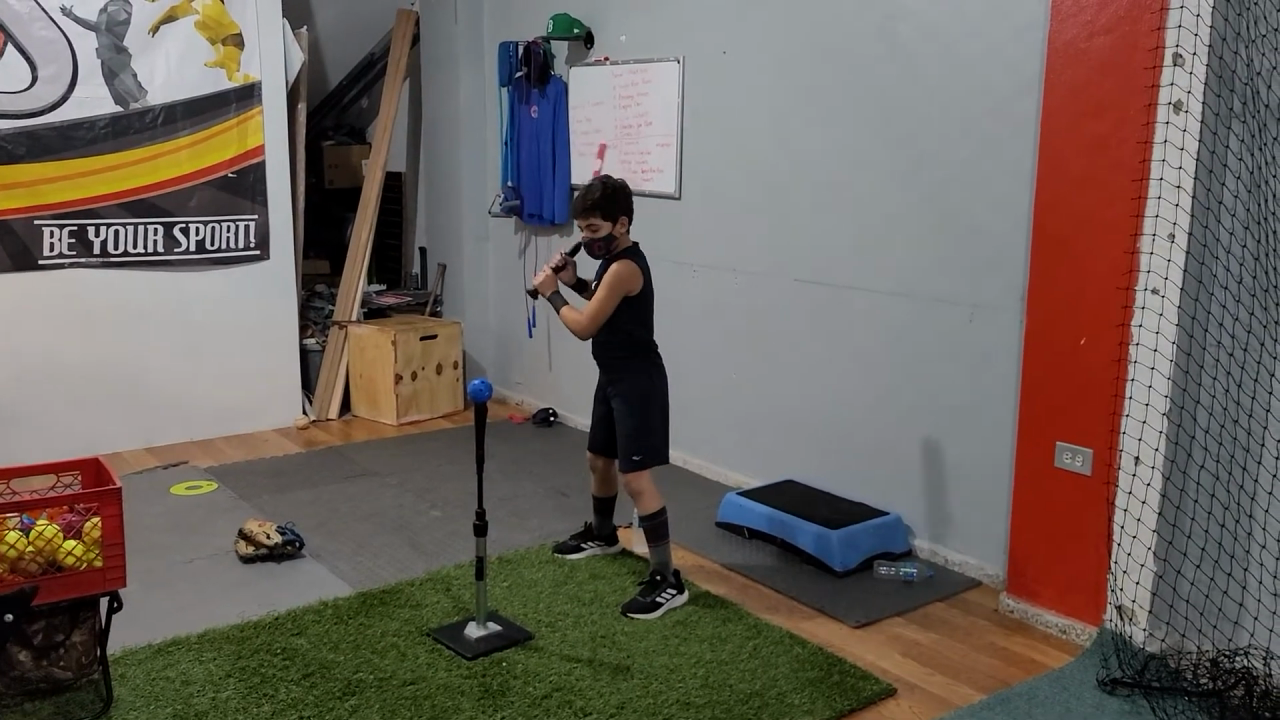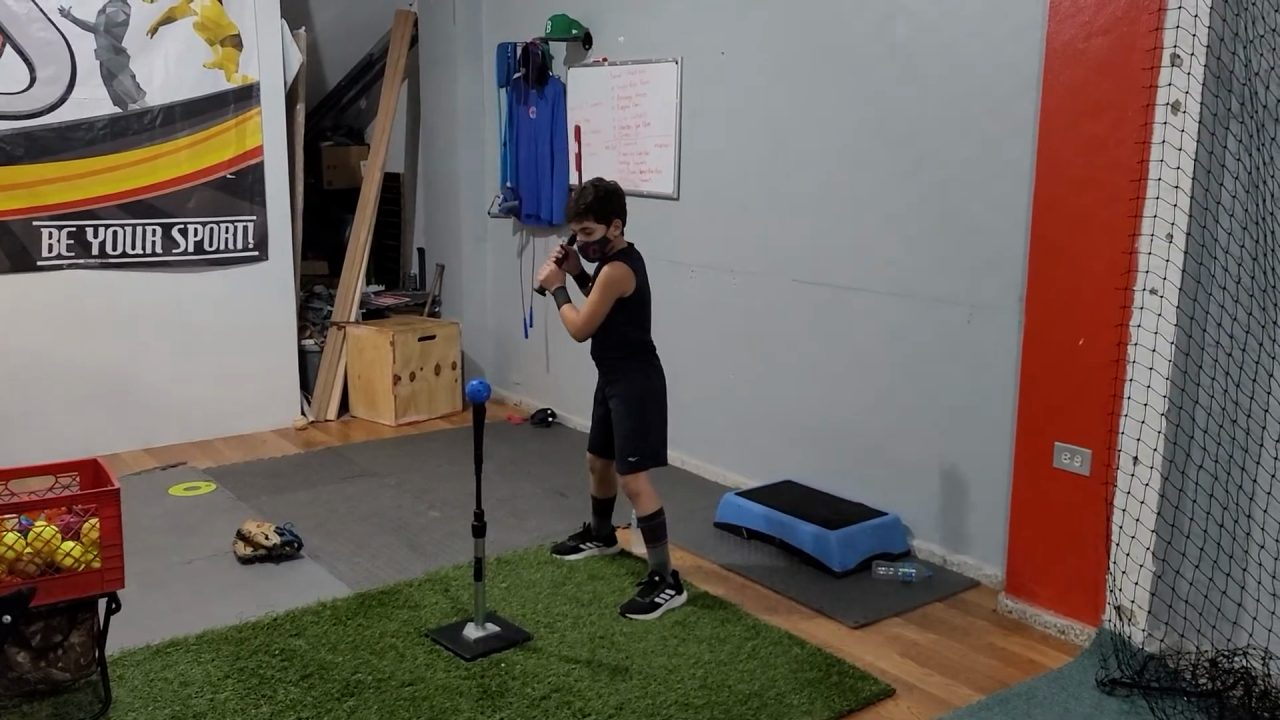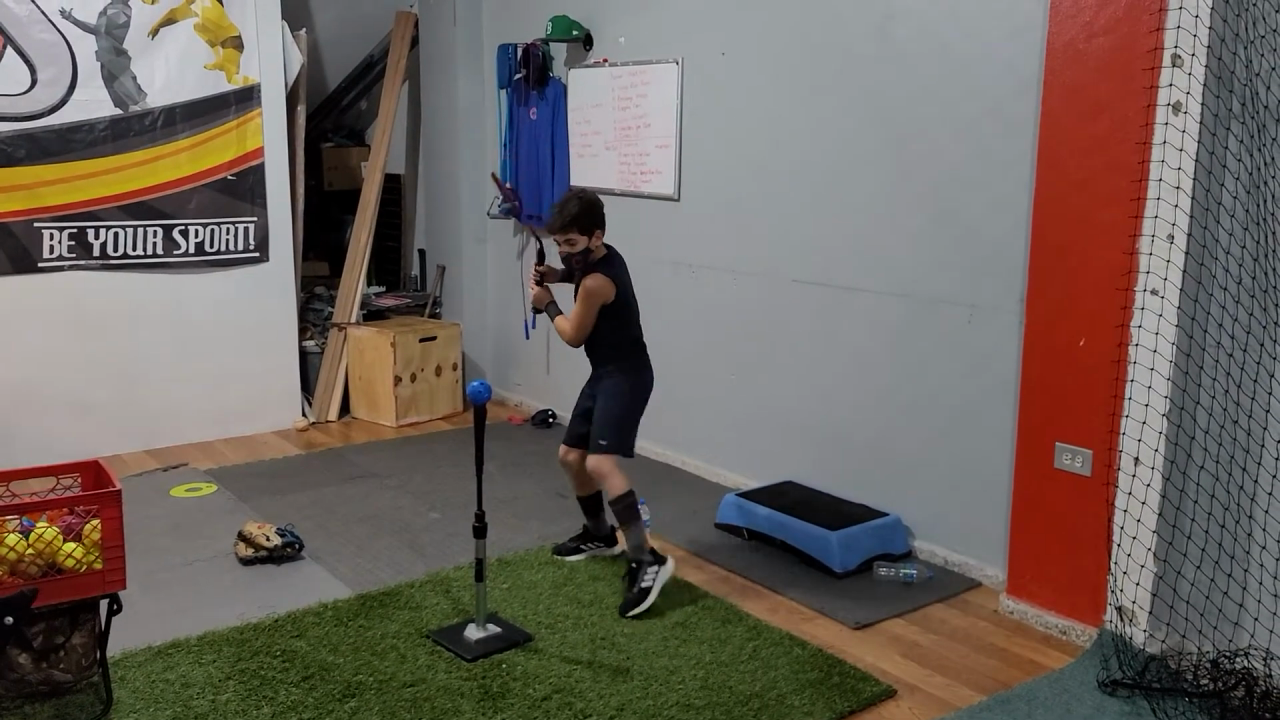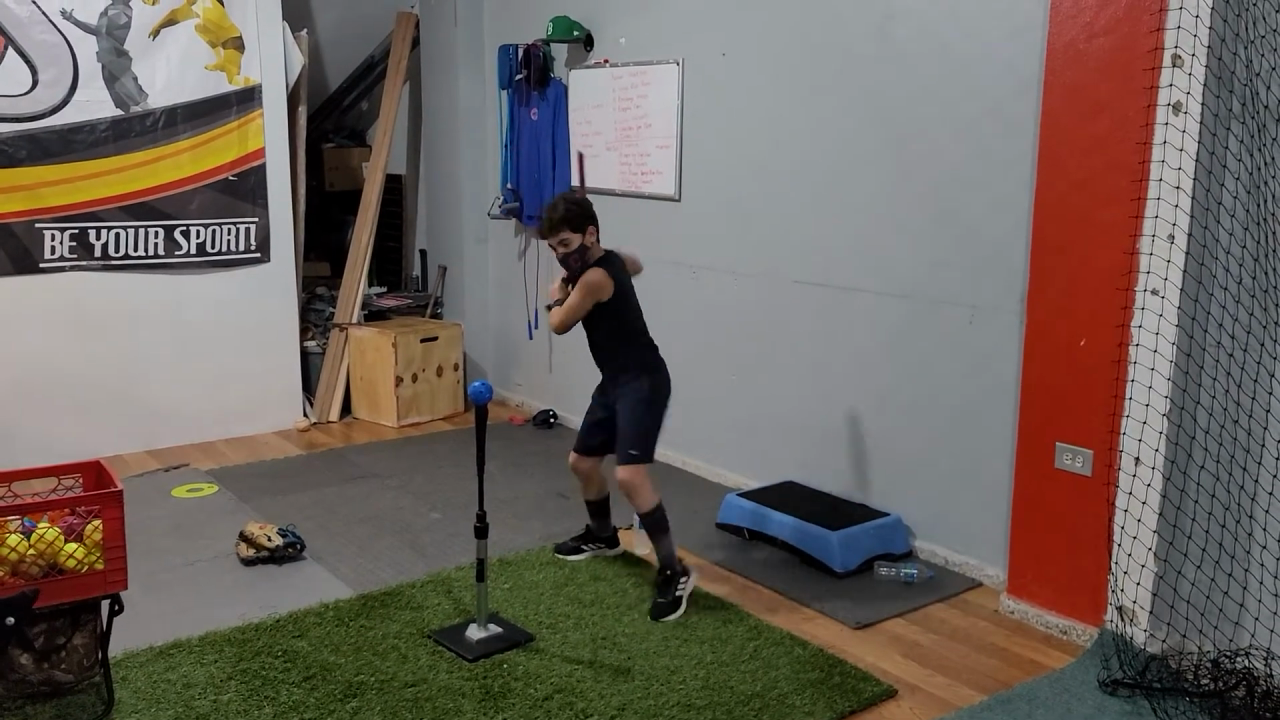
dt=0.5s
person 1, frame 1
left shoulder: (624, 267)
right shoulder: (618, 260)
left elbow: (584, 326)
left wrist: (552, 293)
right wrist: (575, 282)
left hip: (638, 381)
right hip: (614, 377)
left knee: (636, 478)
right knee: (600, 459)
left ankle: (668, 580)
right ankle: (602, 534)
person 1, frame 2
left shoulder: (617, 268)
right shoulder: (618, 260)
left elbow: (580, 328)
right elbow: (601, 303)
left wrist: (557, 287)
right wrist: (578, 273)
left hip: (635, 382)
right hip: (614, 379)
left knee: (633, 479)
right knee: (598, 461)
left ankle: (666, 581)
right ankle: (600, 534)
person 1, frame 3
left shoulder: (596, 282)
right shoulder: (605, 255)
left elbow: (574, 336)
left wrist: (549, 306)
right wrist: (557, 276)
left hip: (623, 374)
right hip: (610, 372)
left knee: (599, 464)
right knee: (571, 455)
left ankle: (648, 561)
right ankle: (599, 535)
person 1, frame 4
left shoulder: (594, 277)
right shoulder: (609, 258)
left elbow: (559, 325)
right elbow: (634, 266)
left wrist: (556, 300)
left hip: (641, 380)
right hip: (618, 379)
left knee: (629, 474)
right knee: (580, 461)
left ankle: (674, 570)
right ankle: (602, 535)
